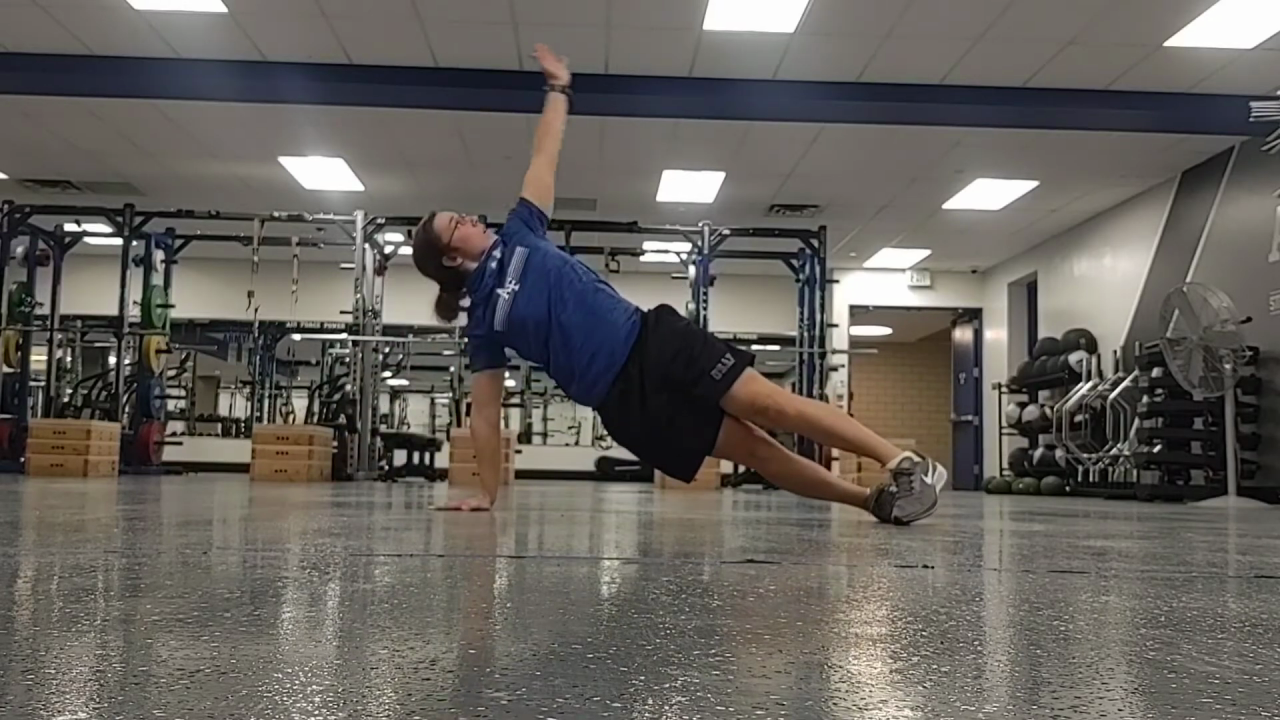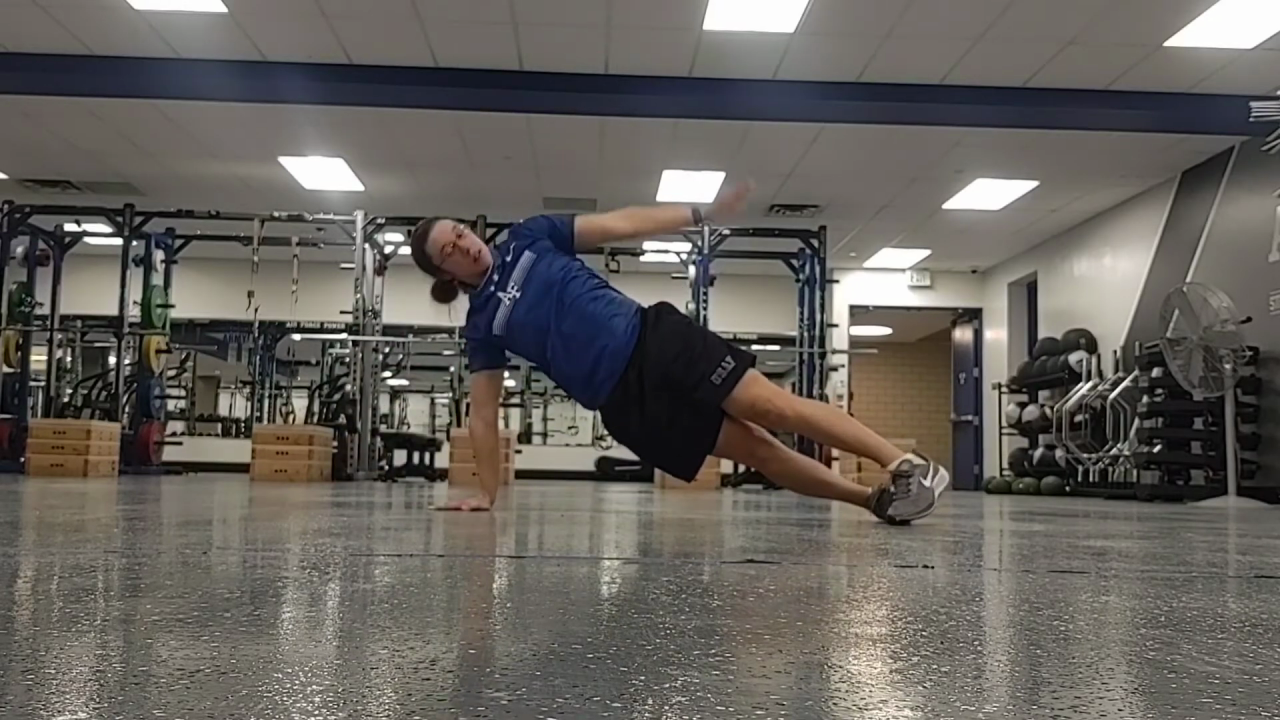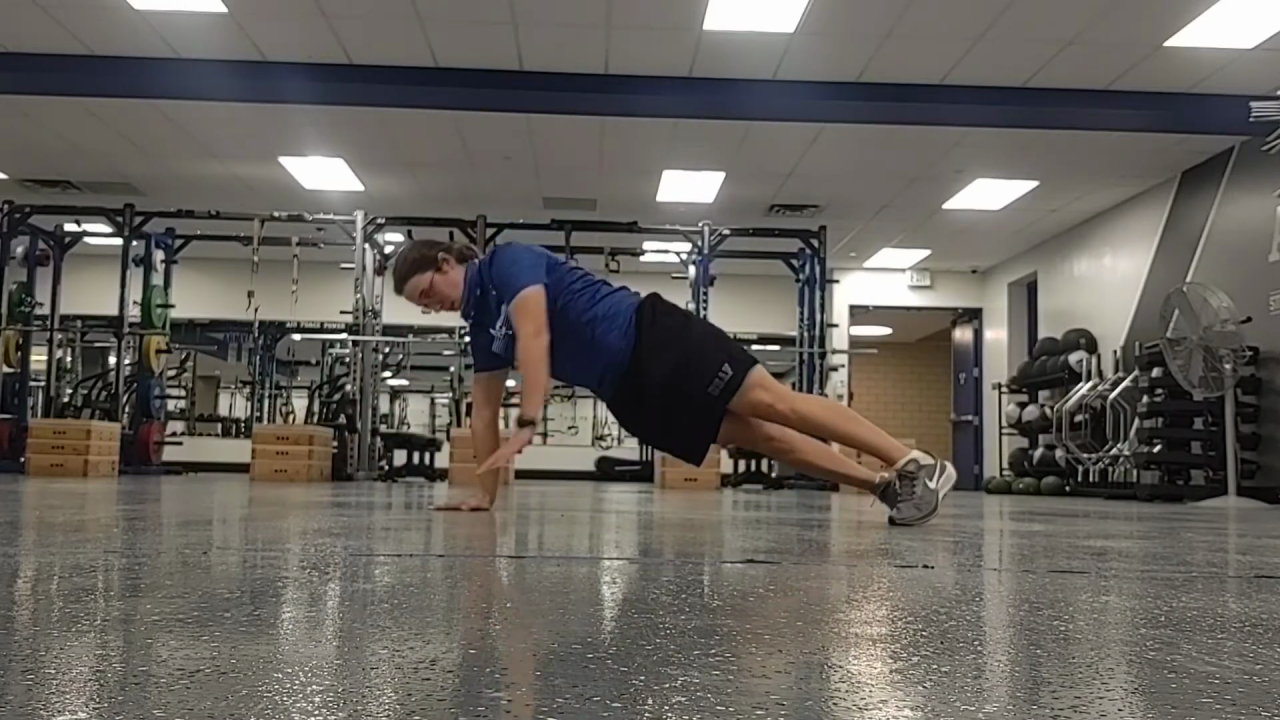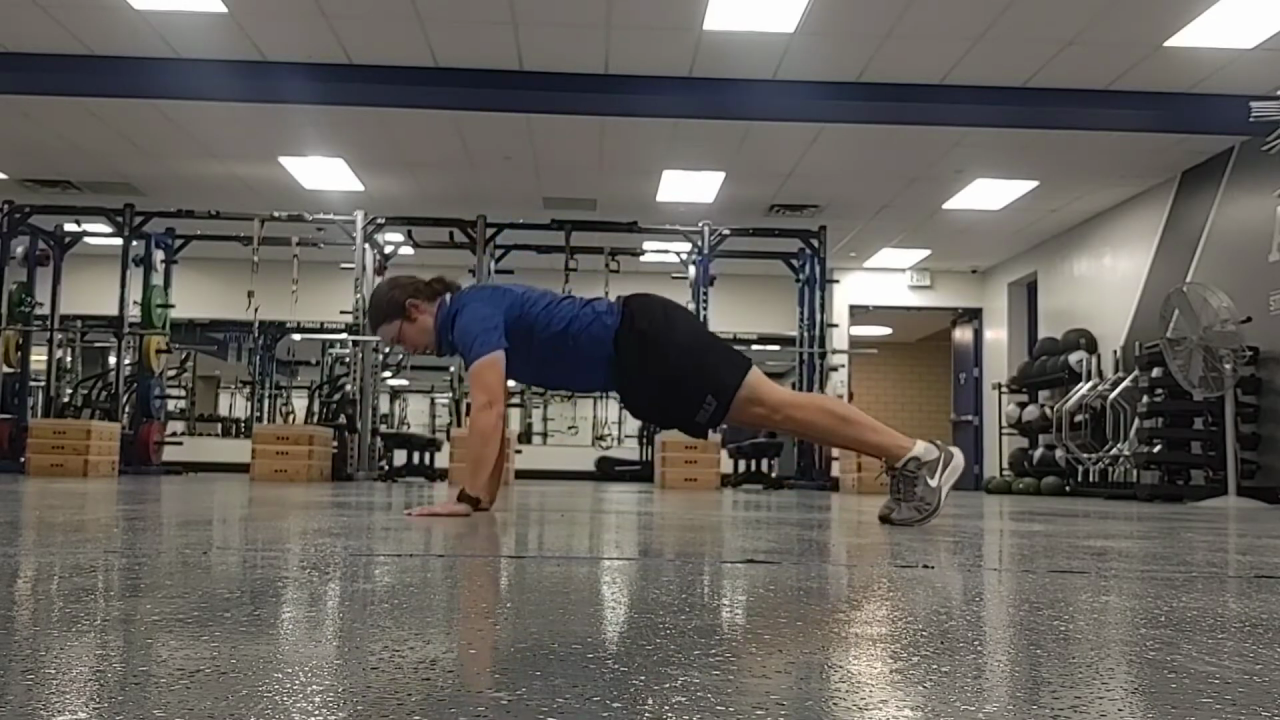
dt=0.4s
person 1, frame 1
left shoulder: (517, 238)
right shoulder: (481, 324)
left elbow: (545, 155)
right elbow: (485, 411)
left wrist: (558, 87)
right wrist: (487, 493)
left hip: (655, 342)
right hip: (624, 400)
left knee: (771, 405)
right knee: (754, 450)
left ankle: (904, 465)
right ankle: (875, 499)
person 1, frame 2
left shoulder: (532, 238)
right shoulder: (483, 325)
left elbow: (617, 224)
right elbow: (483, 414)
left wrist: (701, 214)
right wrist: (486, 491)
left hip: (654, 340)
right hip: (626, 401)
left knee: (770, 406)
right knee: (754, 449)
left ankle: (907, 467)
right ankle: (876, 496)
person 1, frame 3
left shoulder: (507, 260)
right shoulder: (480, 326)
left elbow: (534, 336)
right elbow: (485, 410)
left wrist: (529, 423)
right wrist: (485, 491)
left hip: (656, 334)
right hip: (631, 392)
left knee: (773, 402)
right knee: (757, 435)
left ankle: (915, 462)
right ankle: (884, 482)
person 1, frame 4
left shoulder: (472, 311)
right shoulder: (468, 330)
left elbow: (487, 411)
right elbow: (494, 415)
left wrist: (471, 496)
right wrist: (488, 494)
left hip: (645, 336)
right hip: (636, 375)
left knee: (774, 404)
right knee: (767, 415)
left ankle: (923, 455)
right ankle: (904, 461)
